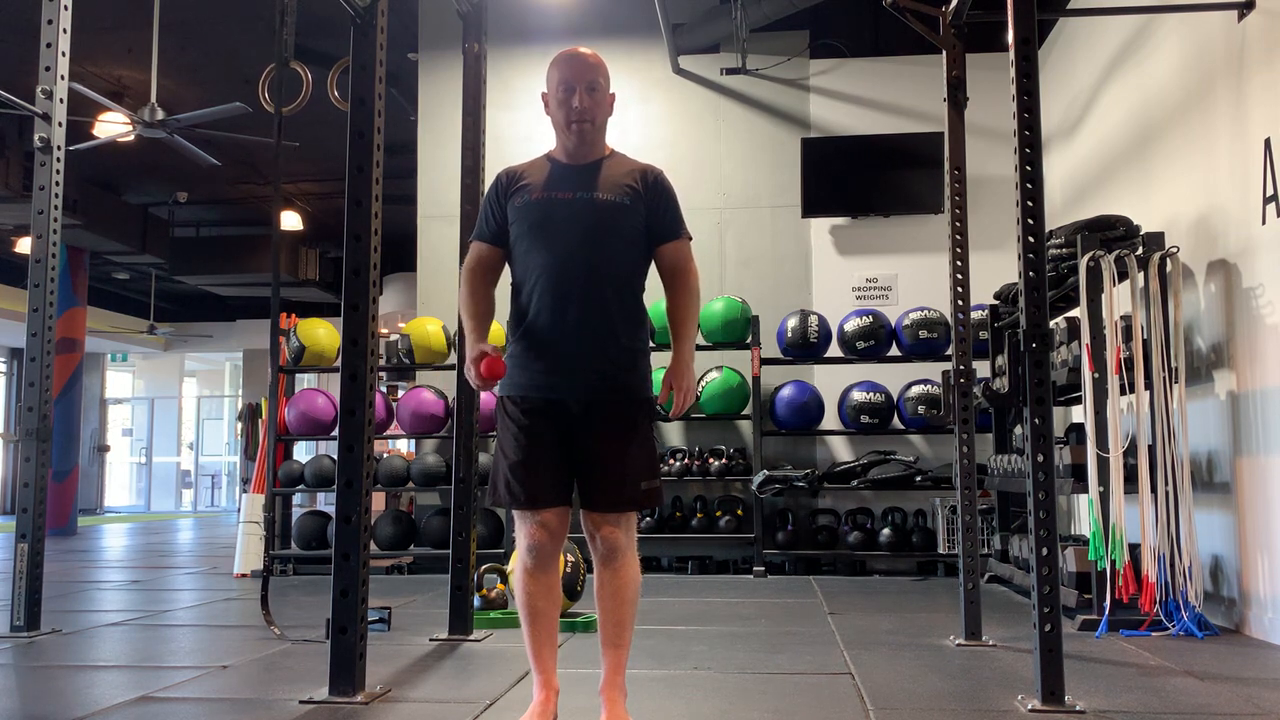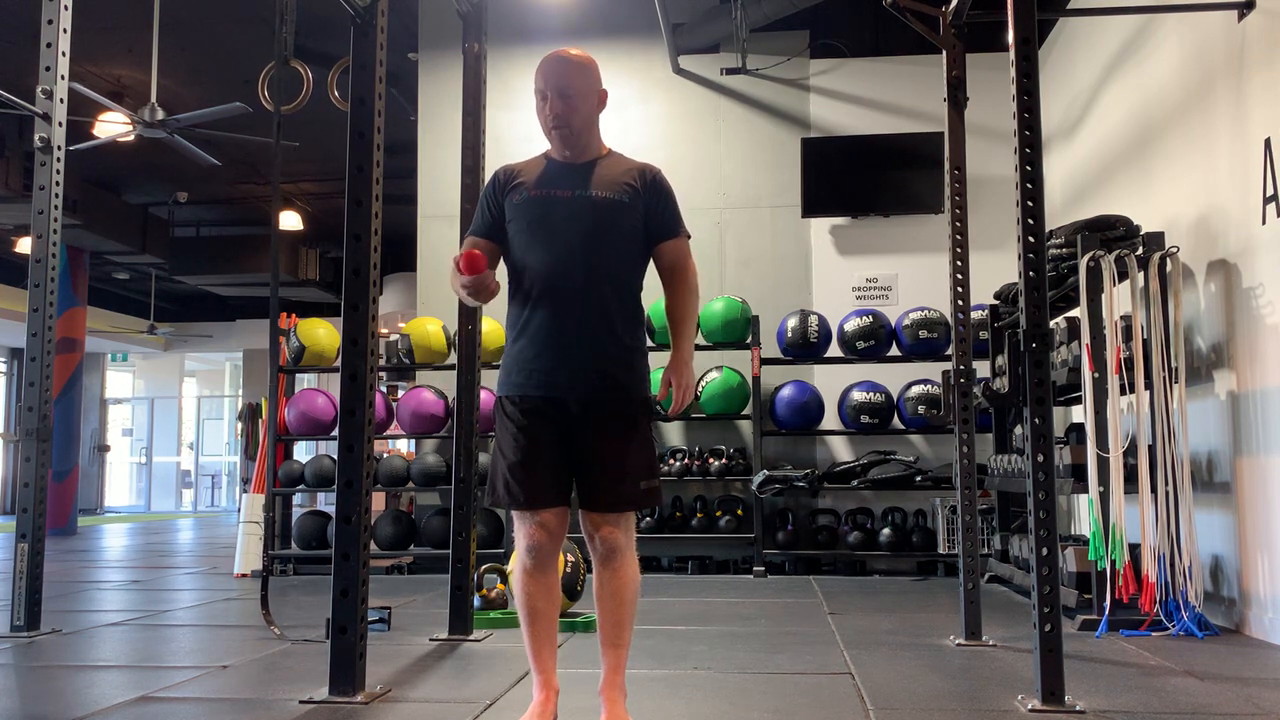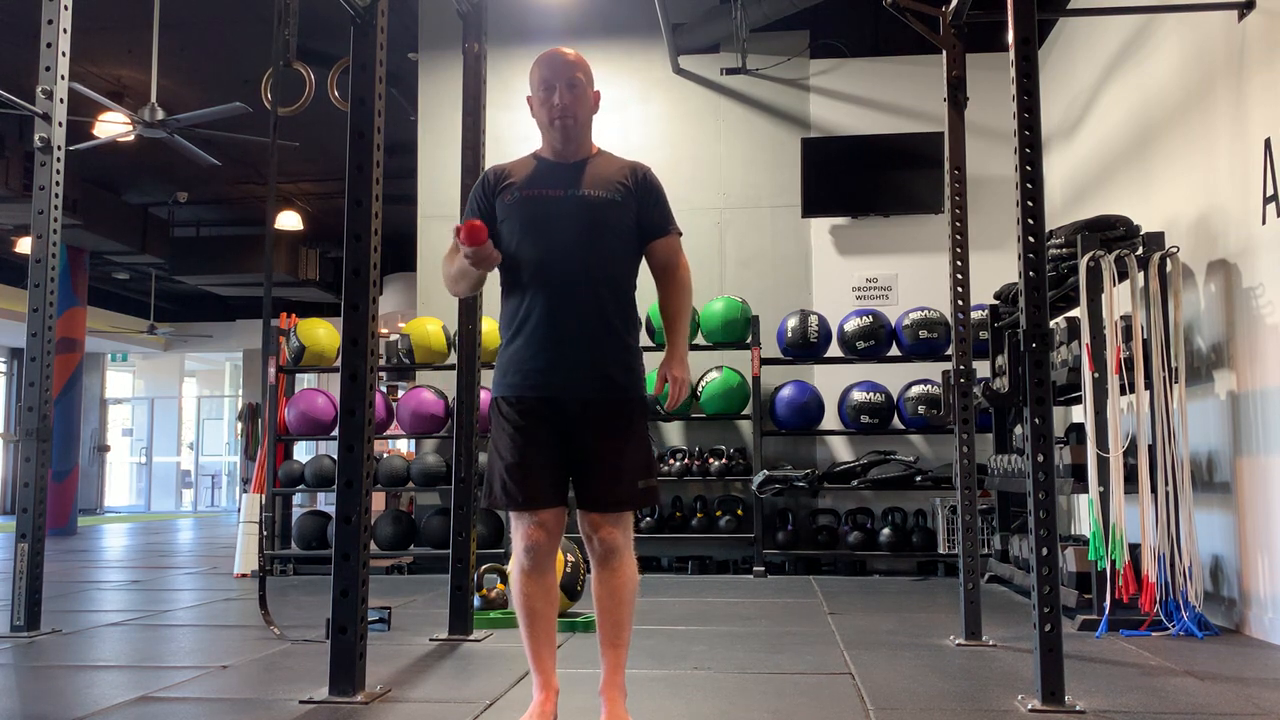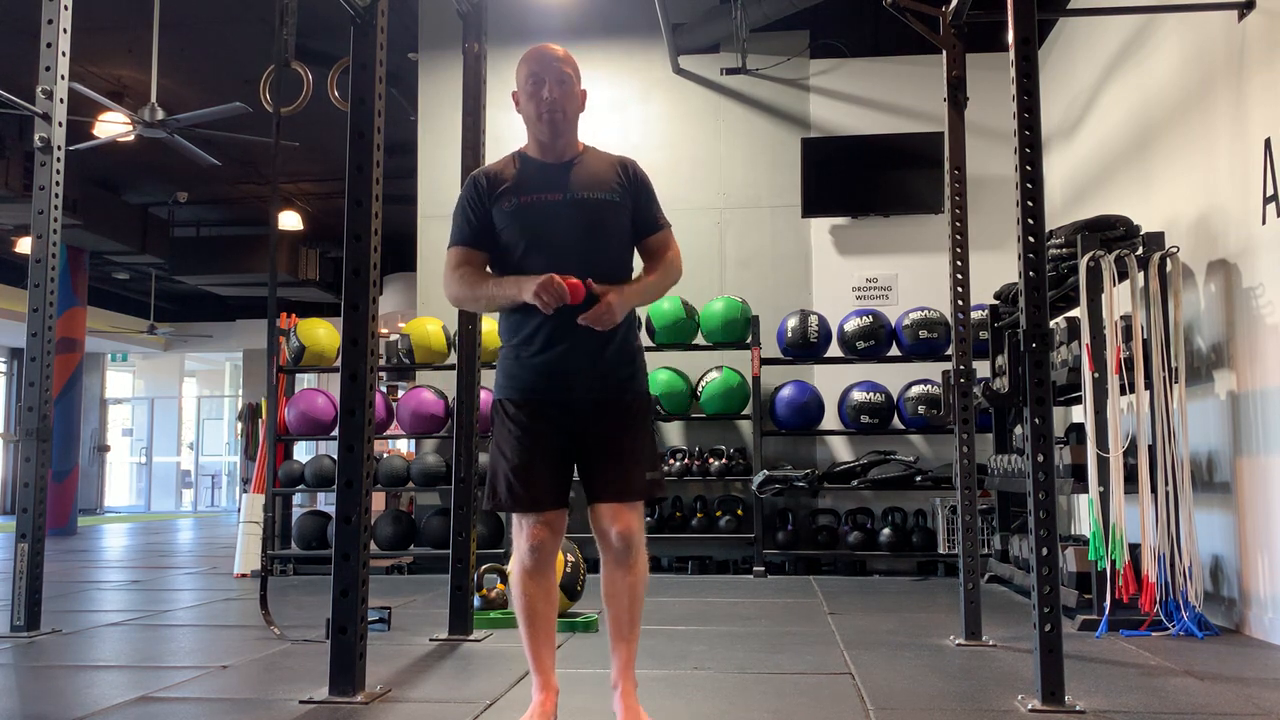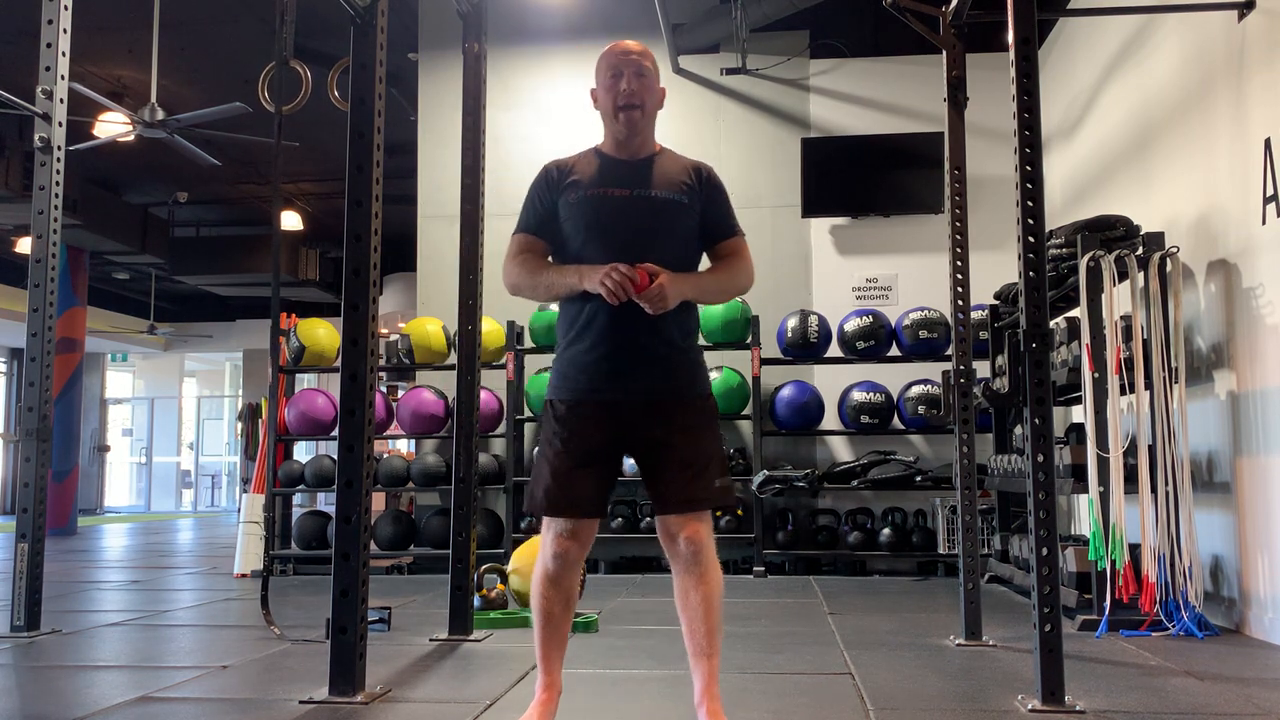
dt=0.5s
person 1, frame 1
left shoulder: (643, 183)
right shoulder: (512, 184)
left elbow: (679, 271)
right elbow: (478, 270)
left wrist: (683, 354)
right wrist: (475, 336)
left hip: (617, 389)
right hip: (530, 388)
left knee: (612, 536)
right knee: (536, 538)
person 1, frame 2
left shoulder: (642, 181)
right shoulder: (509, 183)
left elbow: (679, 270)
right elbow: (471, 267)
left wrist: (682, 353)
right wrist: (470, 285)
left hip: (616, 387)
right hip: (530, 386)
left knee: (613, 536)
right knee: (535, 538)
person 1, frame 3
left shoulder: (633, 179)
right shoulder: (499, 182)
left elbow: (672, 267)
right elbow: (454, 281)
left wrist: (677, 349)
right wrist: (474, 259)
left hip: (612, 387)
right hip: (525, 387)
left knee: (610, 536)
right knee: (533, 538)
person 1, frame 4
left shoulder: (622, 174)
right shoulder: (488, 184)
left elbow: (668, 258)
right elbow: (456, 283)
left wrist: (626, 296)
right wrist: (522, 287)
left hip: (615, 385)
right hip: (528, 391)
left knee: (623, 531)
right knee: (534, 539)
person 1, frame 5
left shoulder: (696, 179)
right shoulder: (559, 178)
left elbow: (739, 271)
right elbow: (516, 271)
left wrist: (683, 285)
right wrist: (587, 276)
left hip: (675, 390)
right hip: (580, 390)
left knee: (691, 540)
right knee: (562, 543)
